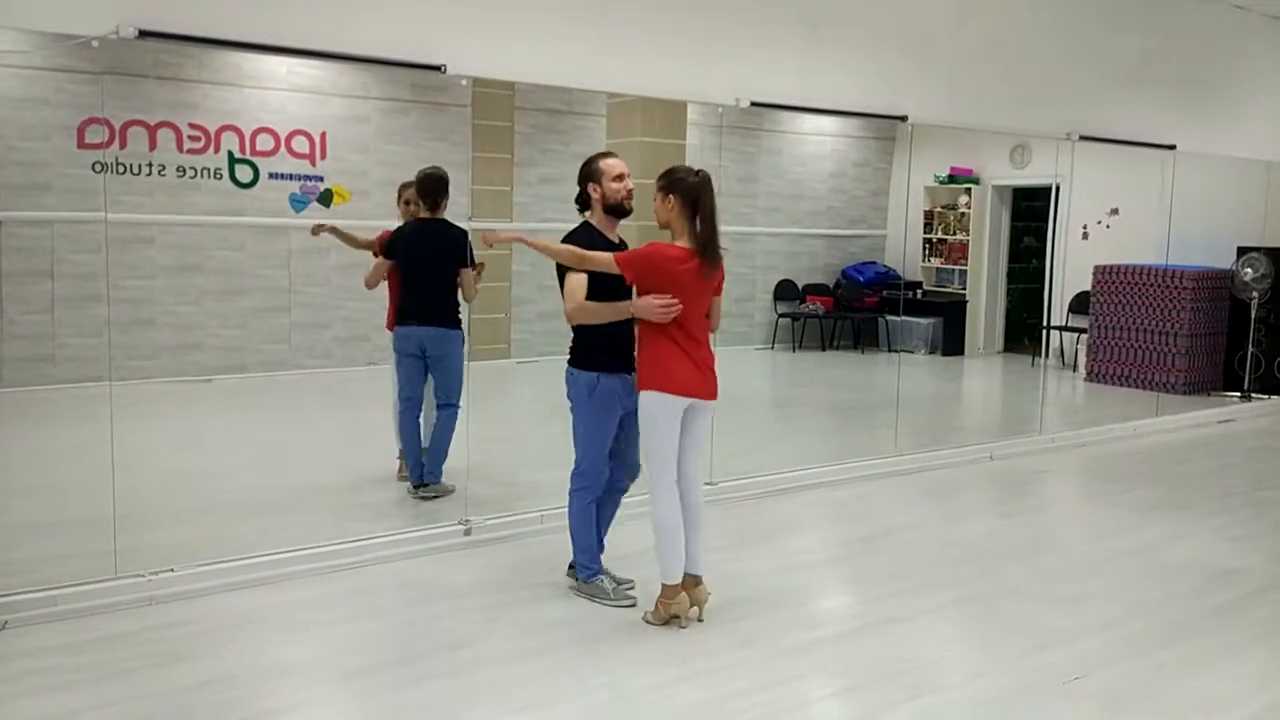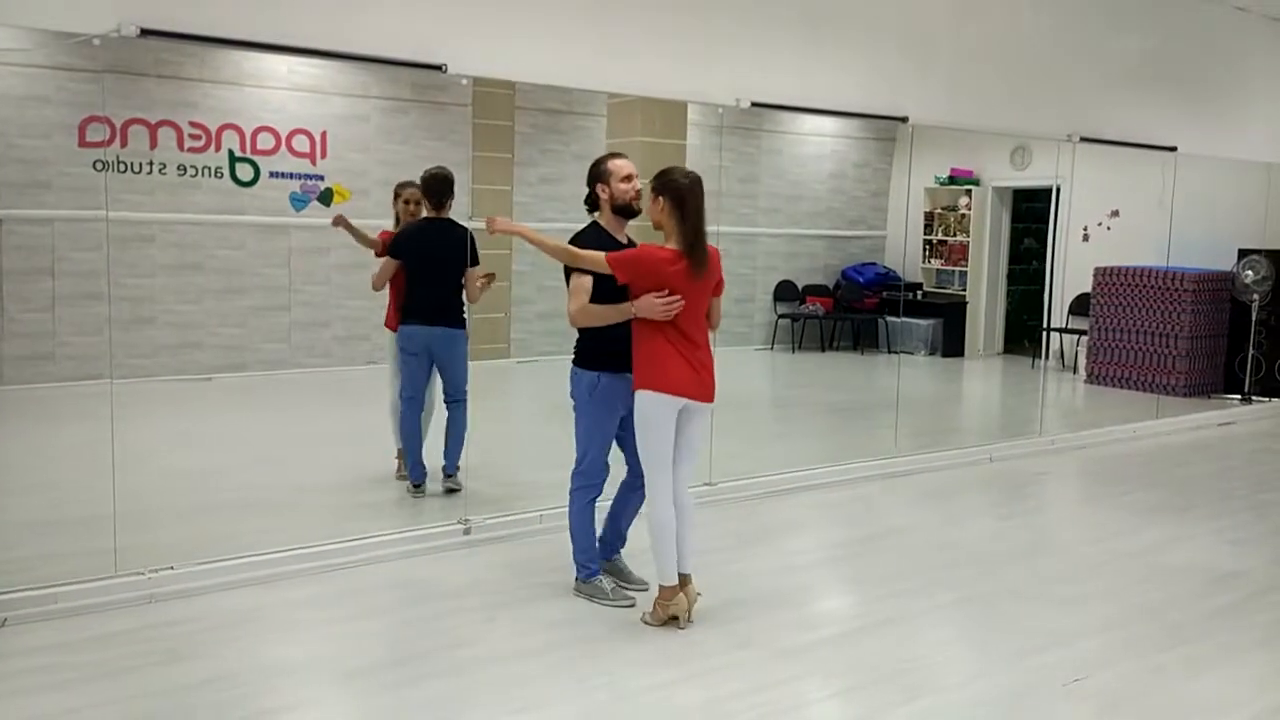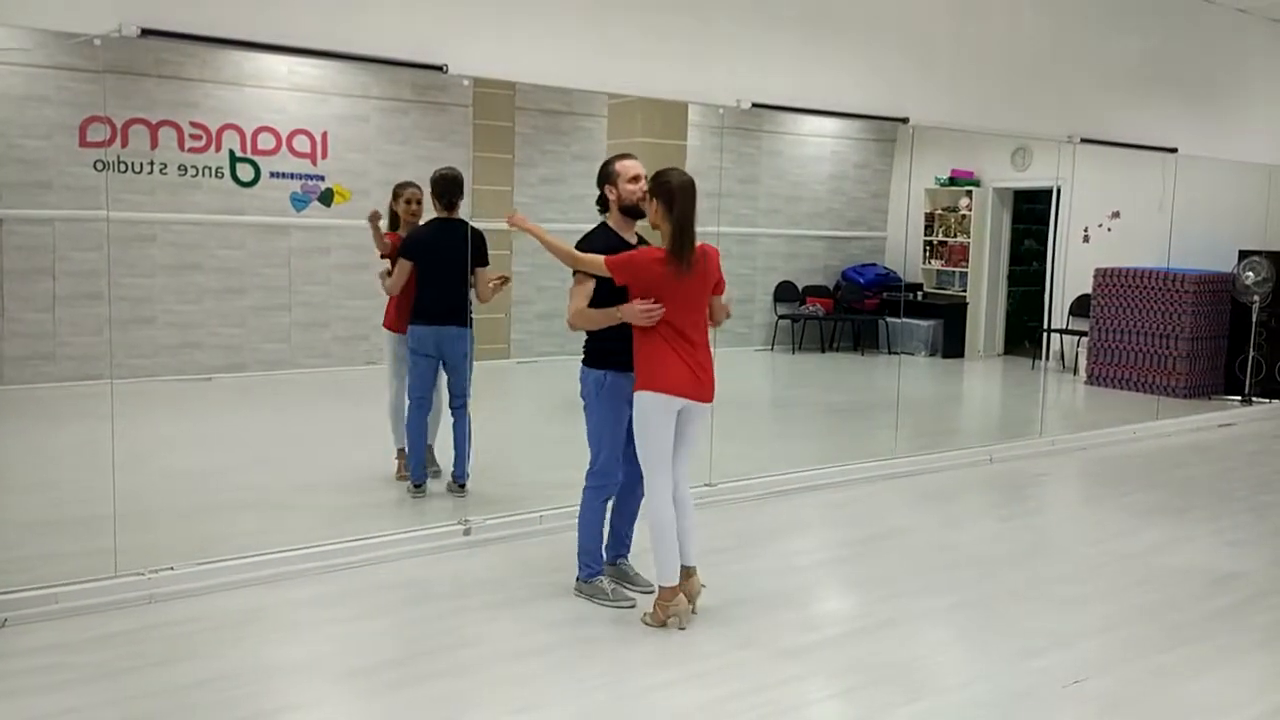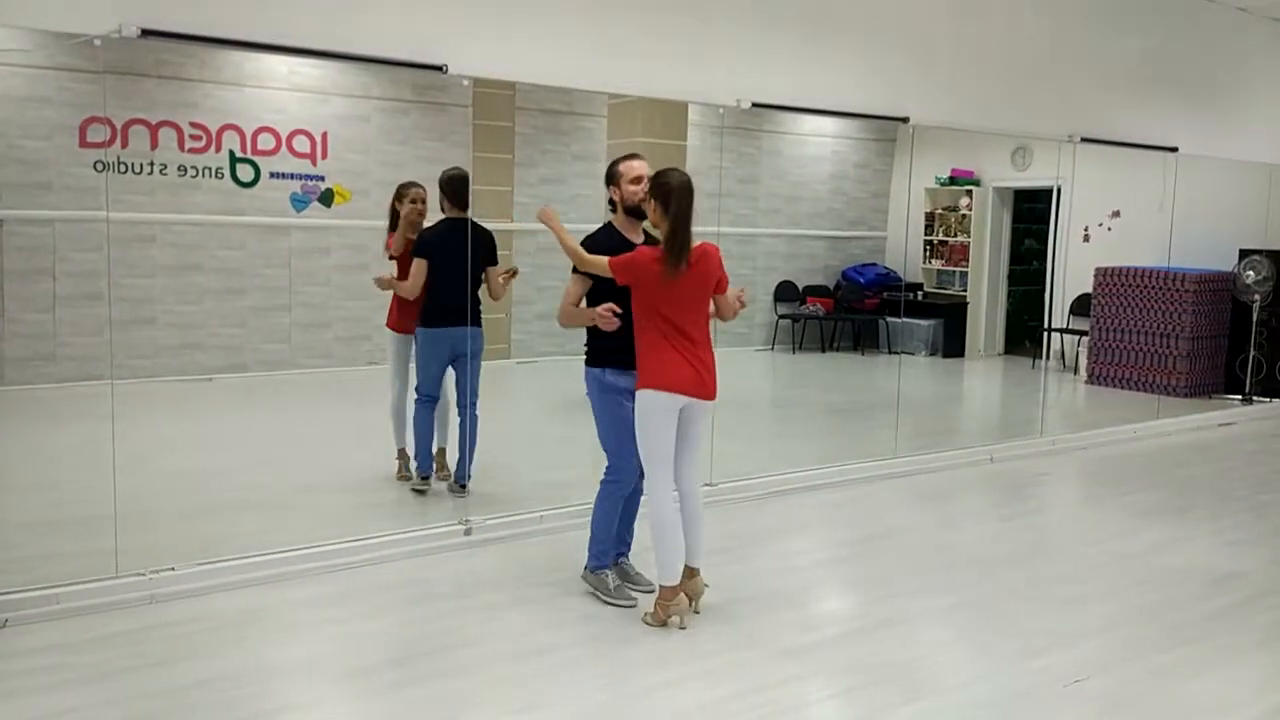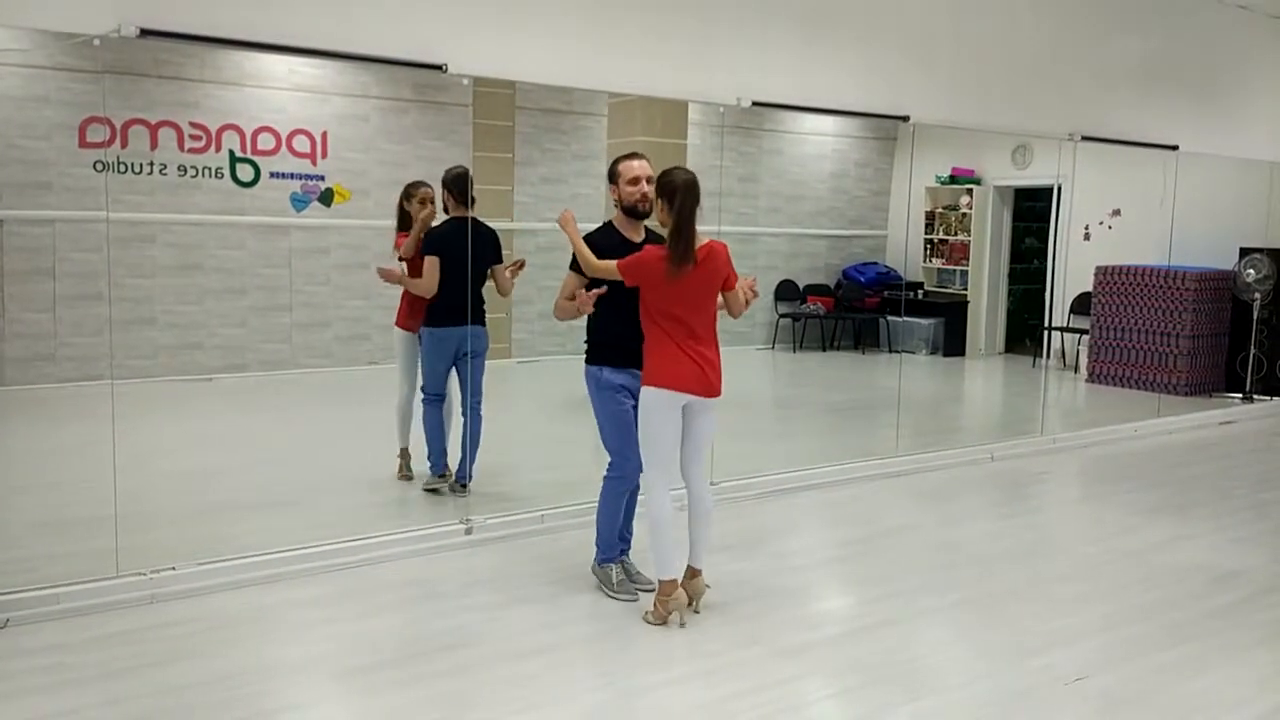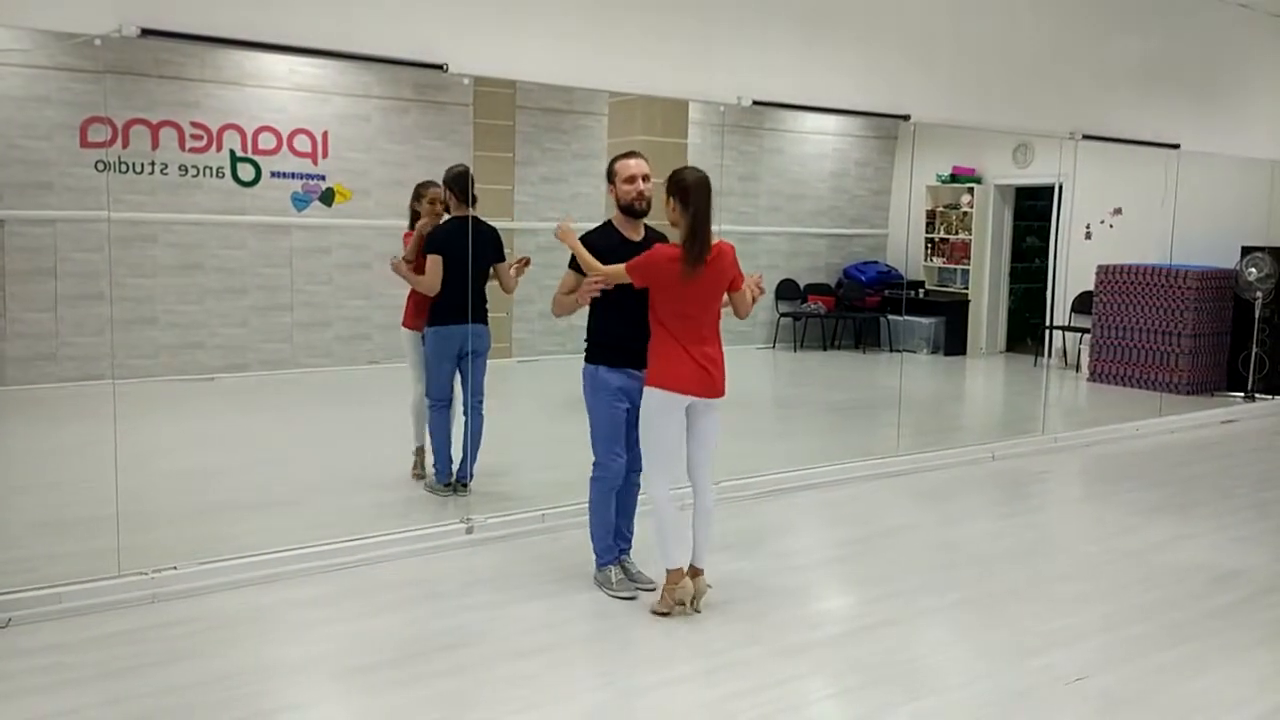
dt=0.2s
person 1, frame 1
left shoulder: (656, 257)
right shoulder: (712, 259)
left elbow: (581, 259)
left wrist: (519, 237)
left hip: (664, 384)
right hip: (702, 385)
left knee: (662, 486)
right knee: (689, 483)
left ankle: (672, 592)
right ankle: (694, 582)
person 1, frame 2
left shoulder: (647, 259)
right shoulder: (711, 259)
left elbow: (573, 257)
left wrist: (515, 228)
left hip: (658, 385)
right hip: (699, 387)
left knee: (658, 487)
right knee: (680, 483)
left ankle: (668, 593)
right ankle: (684, 581)
person 1, frame 3
left shoulder: (644, 261)
right shoulder: (709, 257)
left elbow: (575, 260)
left wrist: (529, 227)
left hip: (657, 386)
right hip: (699, 386)
left knee: (656, 486)
right knee: (678, 479)
left ankle: (669, 593)
right ankle: (687, 575)
person 1, frame 4
left shoulder: (643, 261)
right shoulder: (710, 256)
left elbow: (582, 261)
right elbow: (728, 313)
left wrist: (553, 223)
right wrist: (735, 300)
left hip: (658, 385)
right hip: (701, 385)
left knee: (658, 486)
right knee: (687, 479)
left ankle: (669, 593)
right ankle: (692, 575)
person 1, frame 5
left shoulder: (651, 260)
right shoulder: (717, 253)
left elbow: (593, 268)
right elbow: (736, 309)
left wrist: (570, 230)
right wrist: (747, 290)
left hip: (663, 382)
right hip: (706, 382)
left knee: (656, 482)
right knee: (696, 477)
left ankle: (668, 588)
right ankle: (694, 575)
person 1, frame 6
left shoulder: (659, 258)
right shoulder: (725, 254)
left elbow: (600, 274)
right elbow: (742, 311)
left wrist: (571, 240)
right wrist: (752, 289)
left hip: (667, 382)
right hip: (709, 381)
left knee: (658, 479)
right knee: (701, 477)
left ankle: (676, 577)
right ankle: (696, 574)
person 2, frame 1
left shoulder: (620, 245)
right shoulder: (578, 243)
right elbow: (576, 310)
left wrist: (655, 308)
right wrist: (635, 307)
left hip: (625, 376)
right hip: (593, 378)
left knee: (624, 472)
right knee: (591, 476)
left ankle: (583, 561)
right ankle: (588, 574)
person 2, frame 2
left shoulder: (631, 246)
right shoulder: (586, 244)
right elbow: (579, 313)
left wrist: (659, 309)
right wrist: (636, 308)
left hip: (633, 377)
right hip: (597, 378)
left knee: (644, 472)
right knee: (590, 476)
left ankle: (609, 554)
right ankle: (587, 573)
person 2, frame 3
left shoulder: (644, 247)
right shoulder: (595, 245)
right elbow: (576, 317)
right wrist: (624, 313)
left hip: (641, 375)
right hip: (606, 376)
left knee: (637, 475)
right knee: (604, 476)
left ankle: (616, 558)
right ankle: (589, 574)
person 2, frame 4
left shoulder: (655, 246)
right shoulder: (597, 245)
right elbow: (565, 314)
right wrist: (595, 316)
right hip: (609, 374)
left knee: (637, 473)
right knee: (622, 470)
left ankle: (619, 557)
right ankle: (597, 566)
person 2, frame 5
left shoulder: (659, 245)
right shoulder: (596, 243)
right elbow: (560, 307)
right wrist: (581, 304)
left hip: (646, 371)
right hip: (608, 372)
left knee: (632, 469)
right knee: (625, 465)
left ankle: (621, 555)
right ankle: (605, 560)
person 2, frame 6
left shoulder: (661, 243)
right shoulder: (595, 242)
right elbow: (558, 305)
right wrist: (581, 297)
left hip: (648, 372)
right hip: (606, 372)
left knee: (633, 469)
right knee: (610, 467)
left ankle: (622, 555)
right ankle: (605, 562)
person 3, frame 1
left shoulder: (401, 235)
right shoulder: (458, 237)
left elbow: (371, 282)
right elbow: (468, 295)
left wrist: (387, 273)
right wrist: (475, 277)
left hip: (407, 330)
right hip: (445, 332)
left knee: (409, 405)
right knee: (447, 405)
left ankle: (416, 479)
right ankle: (432, 479)
person 3, frame 2
left shoulder: (406, 235)
right shoulder: (463, 236)
left elbow: (377, 283)
right elbow: (472, 296)
left wrist: (383, 273)
right wrist: (484, 284)
left hip: (412, 330)
right hip: (450, 331)
left knee: (411, 404)
right knee: (456, 401)
left ankle: (416, 479)
right ankle: (450, 471)
person 3, frame 3
left shoulder: (417, 236)
right shoulder: (474, 237)
left elbow: (393, 288)
right elbow: (482, 295)
left wrist: (385, 279)
right wrist: (497, 286)
left hip: (422, 330)
right hip: (458, 331)
left knee: (419, 404)
right knee: (460, 406)
left ankle: (417, 479)
right ankle: (459, 479)
person 3, frame 4
left shoulder: (429, 237)
right shoulder: (484, 237)
left elbow: (412, 290)
right elbow: (495, 293)
left wrist: (389, 283)
right wrist: (506, 280)
left hip: (433, 331)
right hip: (469, 331)
left knee: (426, 400)
right knee: (467, 406)
left ankle: (423, 473)
right ankle: (461, 479)
person 3, frame 5
left shoulder: (436, 235)
right shoulder: (489, 236)
left elbow: (428, 288)
right elbow: (504, 290)
left wrist: (398, 278)
right wrist: (512, 273)
left hip: (439, 330)
right hip: (474, 330)
left knee: (433, 399)
right knee: (472, 405)
left ankle: (438, 470)
right ankle: (463, 479)
person 3, frame 6
left shoulder: (438, 234)
right shoulder: (490, 234)
left elbow: (432, 286)
right elbow: (507, 286)
left wrist: (404, 273)
right wrist: (517, 271)
left hip: (442, 329)
right hip: (477, 329)
left knee: (439, 403)
right knee: (473, 405)
left ankle: (443, 477)
right ankle: (464, 478)
person 4, frame 1
right shoulder: (390, 239)
right elbow: (362, 243)
right wrist: (333, 229)
right hip: (400, 326)
left knee: (429, 394)
right knee: (400, 394)
left ankle: (423, 451)
right ankle: (405, 454)
person 4, frame 2
right shoulder: (389, 238)
right elbow: (370, 243)
right wrist: (347, 225)
right hip: (398, 324)
left knee: (427, 393)
right knee: (398, 392)
right ankle: (403, 453)
person 4, frame 3
right shoulder: (392, 240)
right elbow: (382, 247)
right wrist: (374, 225)
right hip: (398, 324)
left knee: (434, 391)
right knee: (397, 391)
left ankle: (428, 448)
right ankle: (401, 454)
person 4, frame 4
right shoulder: (397, 240)
right elbow: (396, 250)
right wrist: (402, 223)
right hip: (402, 323)
left knee: (440, 390)
right knee: (400, 391)
left ankle: (441, 453)
right ankle: (402, 455)
person 4, frame 5
right shoulder: (404, 239)
right elbow: (407, 254)
right wrist: (419, 226)
right hip: (410, 322)
left knee: (445, 390)
right knee: (407, 390)
right ankle: (404, 454)
person 4, frame 6
right shoulder: (412, 237)
right elbow: (409, 258)
right wrist: (419, 232)
right hip: (417, 321)
right knee: (421, 389)
right ankle: (419, 451)
